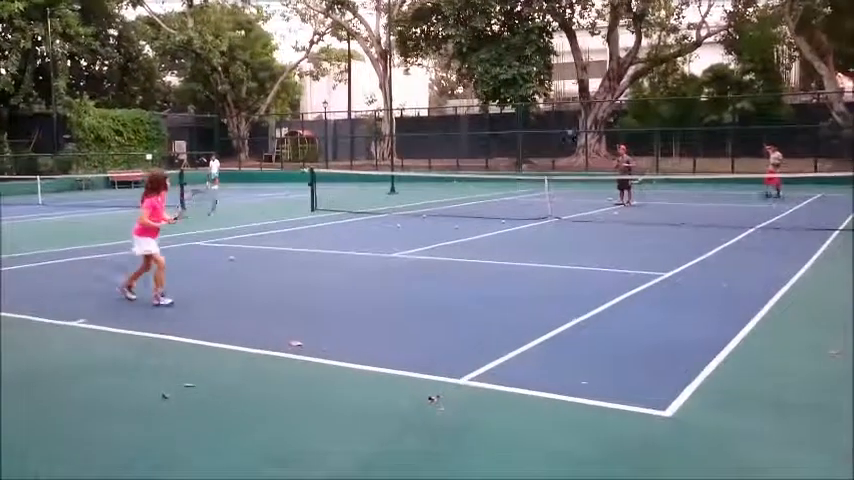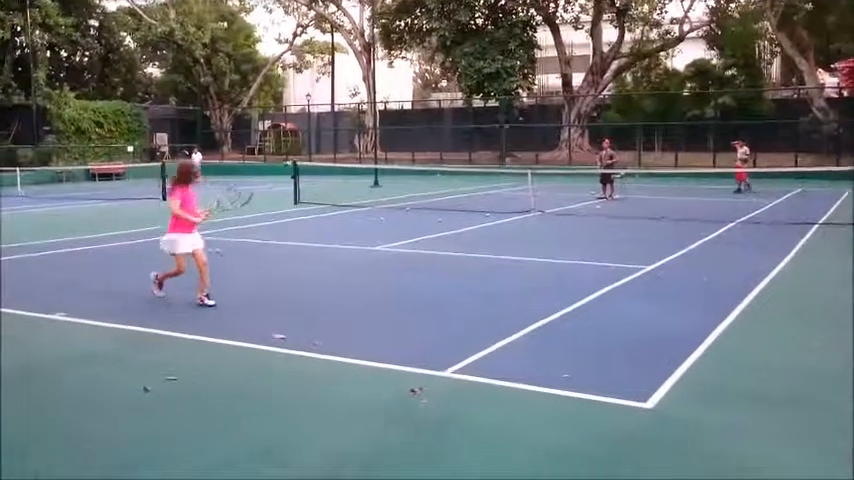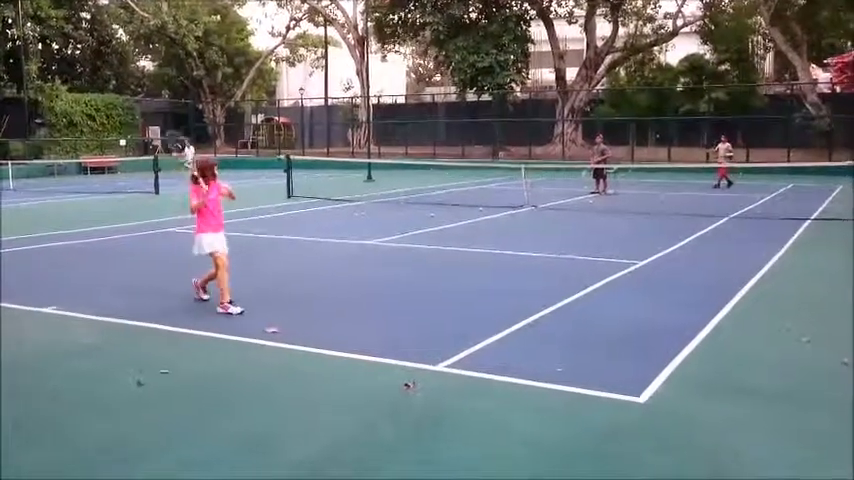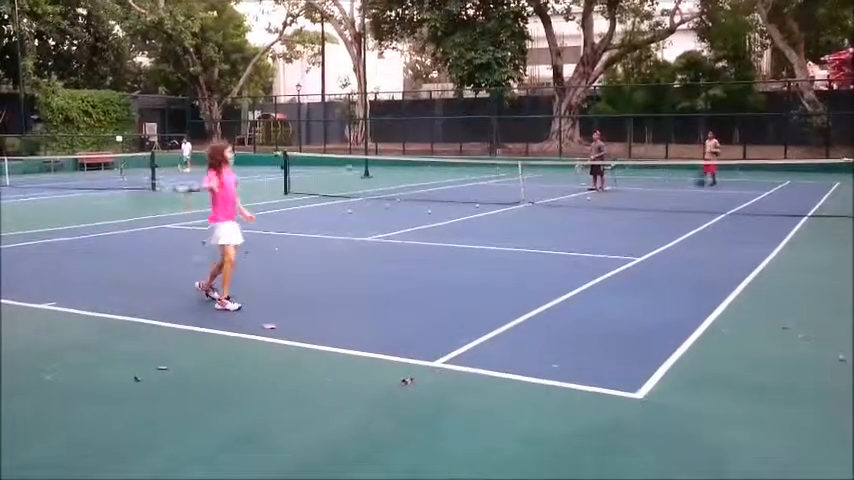
dt=0.4s
person 1, frame 1
left shoulder: (161, 196)
right shoulder: (150, 199)
right elbow: (143, 221)
left wrist: (168, 219)
right wrist: (158, 225)
left hip: (151, 237)
right hip: (143, 237)
left knee: (147, 266)
right knee: (161, 263)
left ankle: (127, 286)
right ankle: (158, 295)
person 1, frame 2
left shoulder: (189, 189)
right shoulder: (178, 190)
right elbow: (175, 210)
left wrist: (200, 213)
right wrist: (193, 219)
left hip: (191, 233)
right hip: (178, 234)
left knee: (203, 262)
right knee: (180, 269)
left ankle: (203, 295)
right ankle: (158, 278)
person 1, frame 3
left shoulder: (216, 184)
right shoulder: (196, 188)
left elbow: (232, 197)
right elbow: (193, 209)
left wrist: (228, 191)
right wrist: (203, 196)
left hip: (218, 232)
right hip: (206, 234)
left knee: (220, 268)
right knee: (223, 264)
left ankle: (200, 284)
right ankle: (225, 303)
person 1, frame 4
left shoulder: (229, 173)
right shoulder: (214, 173)
right elbow: (210, 187)
left wrist: (243, 212)
right wrist: (210, 186)
left hip: (231, 221)
right hip: (220, 222)
left knee: (226, 259)
right knee: (230, 259)
left ankle: (206, 285)
right ankle: (223, 300)
